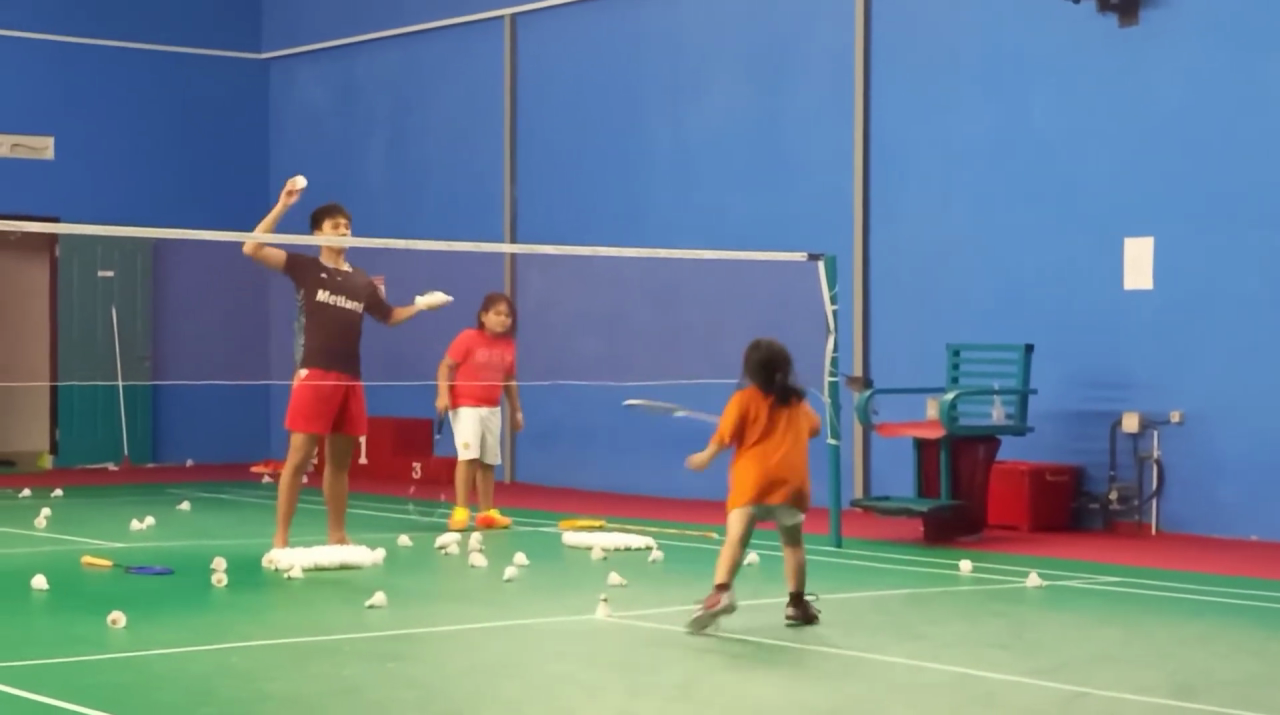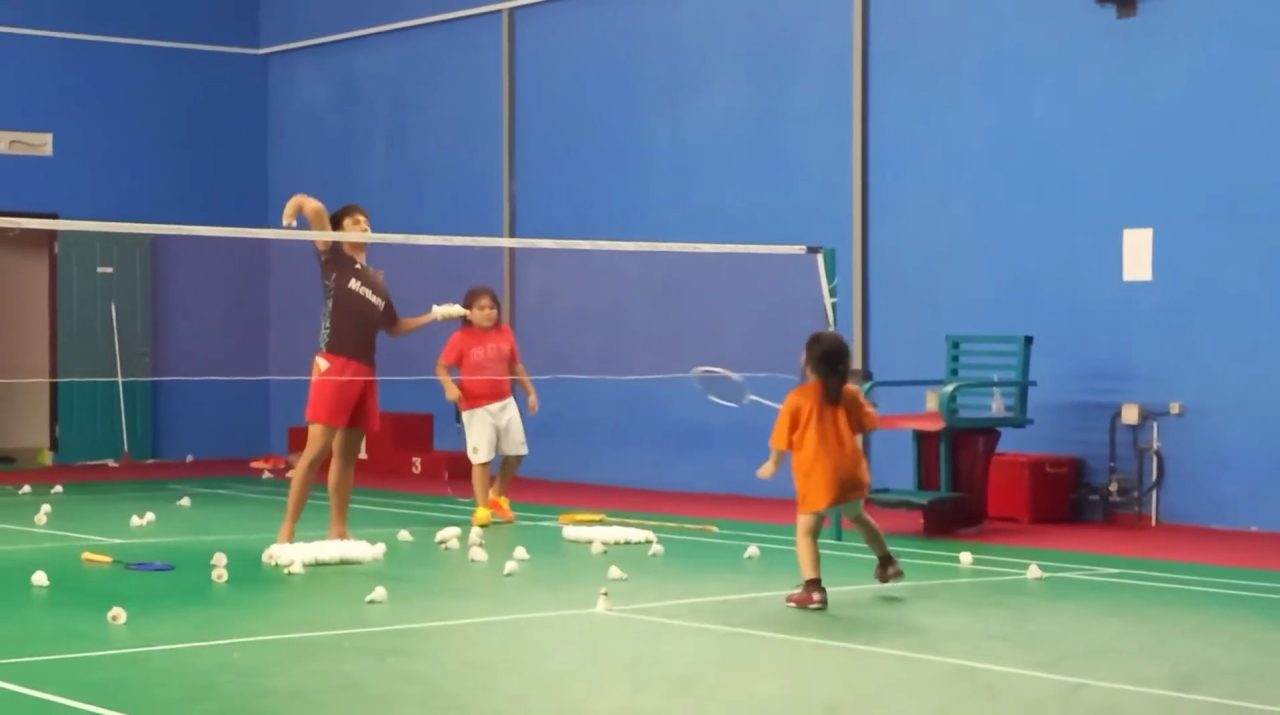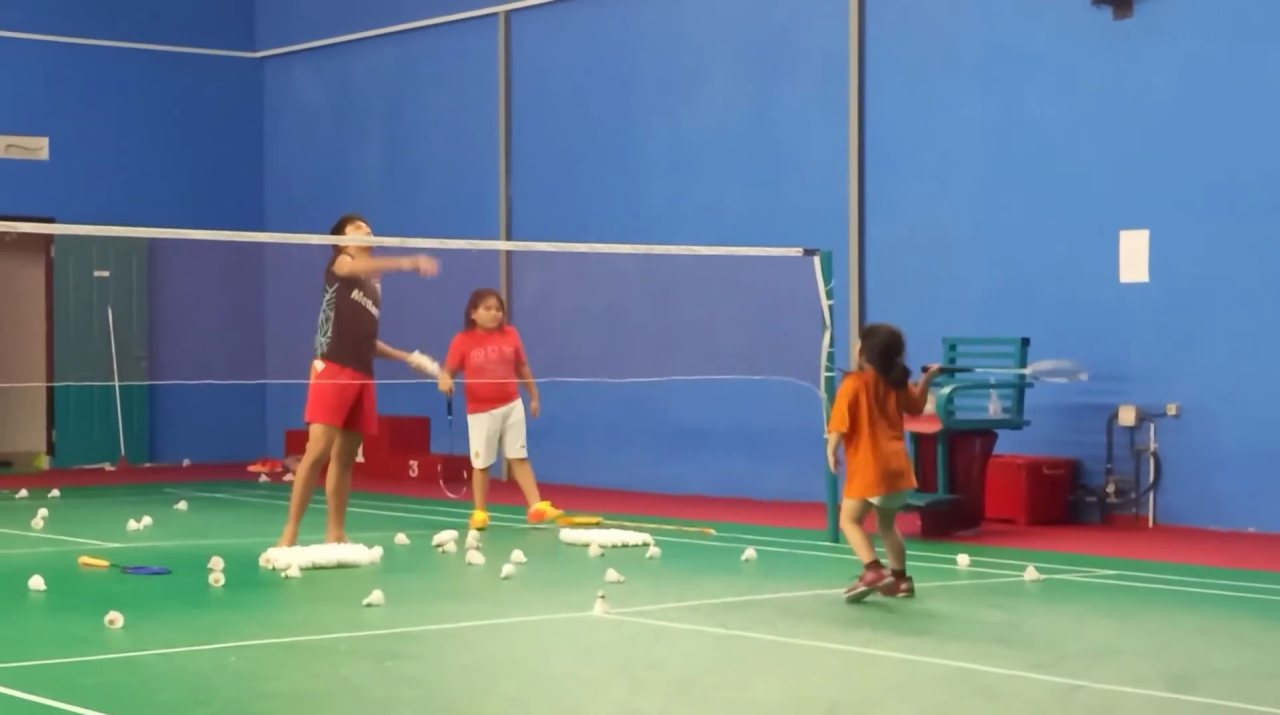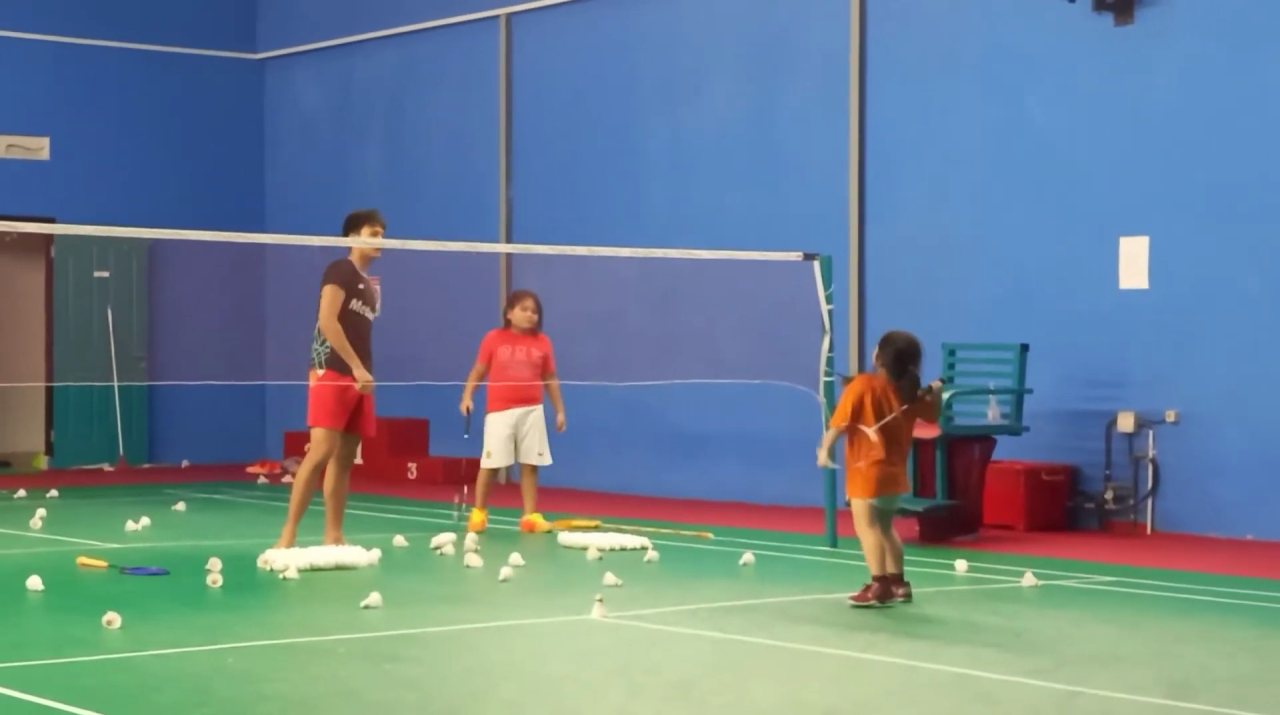
dt=0.4s
person 1, frame 1
left shoulder: (362, 281)
right shoulder: (305, 268)
left elbow: (389, 316)
right elbow: (252, 249)
left wrist: (421, 304)
right wrist: (282, 206)
left hip: (350, 379)
right hip: (314, 376)
left knee: (339, 460)
right knee: (299, 457)
left ankle: (337, 534)
right ankle: (280, 536)
person 1, frame 2
left shoulder: (377, 281)
right shoulder: (333, 260)
left elbow: (395, 326)
right elbow: (314, 211)
left wrist: (434, 314)
right wrist: (296, 205)
left hip: (363, 373)
right hip: (333, 368)
left knee: (348, 458)
right knee: (317, 452)
left ankle: (339, 534)
right ankle: (287, 532)
person 1, frame 3
left shoulder: (373, 286)
right shoulder: (341, 263)
right elbow: (351, 267)
left wrist: (411, 357)
right wrist: (408, 263)
left hip: (363, 375)
right hip: (332, 369)
left knee: (345, 457)
right knee: (318, 451)
left ankle: (335, 534)
right ankle: (290, 535)
person 1, frame 4
left shoulder: (370, 287)
right shoulder: (340, 270)
right elbow: (327, 321)
right wrist: (357, 368)
left hip: (359, 381)
right hip: (333, 374)
left knee: (344, 459)
right knee: (321, 453)
left ankle: (333, 535)
right ankle: (288, 533)
person 2, frame 1
left shoulder: (743, 400)
right shoulder: (798, 402)
left elbow: (724, 438)
right elbow: (813, 428)
left wrist: (705, 457)
left hip: (752, 483)
right hip: (790, 484)
left knee: (734, 543)
right knee: (793, 544)
left ankle: (720, 594)
right ankle: (797, 603)
person 2, frame 2
left shoulder: (796, 399)
right shoulder: (849, 394)
left elbow: (781, 441)
right elbow: (868, 423)
left wrist: (770, 466)
left hip: (816, 481)
right hip: (851, 476)
left knee: (805, 534)
right knee: (858, 519)
left ankle: (812, 589)
right ankle: (887, 562)
person 2, frame 3
left shoulder: (853, 383)
right shoulder: (897, 383)
left elbow: (840, 425)
right elbow: (915, 407)
left wrist: (831, 454)
right wrist: (927, 380)
left hip: (867, 469)
right hip: (896, 467)
left knee: (850, 520)
right knee: (886, 524)
left ankle: (874, 570)
right ankle: (900, 578)
person 2, frame 4
left shoulder: (862, 385)
right shoulder: (911, 393)
left elbow: (841, 421)
right elbow: (932, 416)
left wrist: (825, 447)
right wrist: (935, 394)
left hip: (867, 472)
right hip: (894, 473)
left knee: (866, 526)
right knee: (885, 527)
left ankle: (880, 584)
right ankle: (897, 582)
person 3, frame 1
left shoulder: (509, 344)
right shoulder: (468, 338)
left elbow: (509, 381)
right elbow: (444, 367)
left wrist: (516, 411)
right wrist: (442, 394)
left hip: (492, 409)
right hip: (465, 407)
left knee: (488, 462)
right knee: (468, 456)
left ankle: (486, 512)
right ankle: (461, 510)
person 3, frame 2
left shoulder: (505, 333)
right shoulder: (460, 338)
left elbow: (515, 365)
right elbow: (441, 368)
left wrist: (530, 392)
right wrist: (449, 386)
left hip: (505, 402)
right hip: (476, 407)
left knee: (516, 452)
right knee: (481, 458)
left ankle: (496, 495)
right ankle: (482, 508)
person 3, frame 3
left shoulder: (510, 335)
right shoulder: (463, 341)
left elbow: (522, 368)
right elbow: (448, 369)
left wrist: (534, 396)
right wrist: (445, 379)
left hip: (512, 406)
right hip: (481, 410)
left knee: (519, 457)
right knee: (482, 463)
left ankle: (537, 507)
right ankle: (480, 512)
person 3, frame 4
left shoulder: (542, 342)
right shoulder: (494, 338)
left elbow: (550, 379)
right elbow: (478, 371)
left wrist: (560, 410)
right wrist: (467, 397)
left hip: (531, 411)
right hip: (499, 411)
left knee: (529, 464)
right knee: (491, 462)
left ankle: (530, 516)
right ankle: (478, 512)
